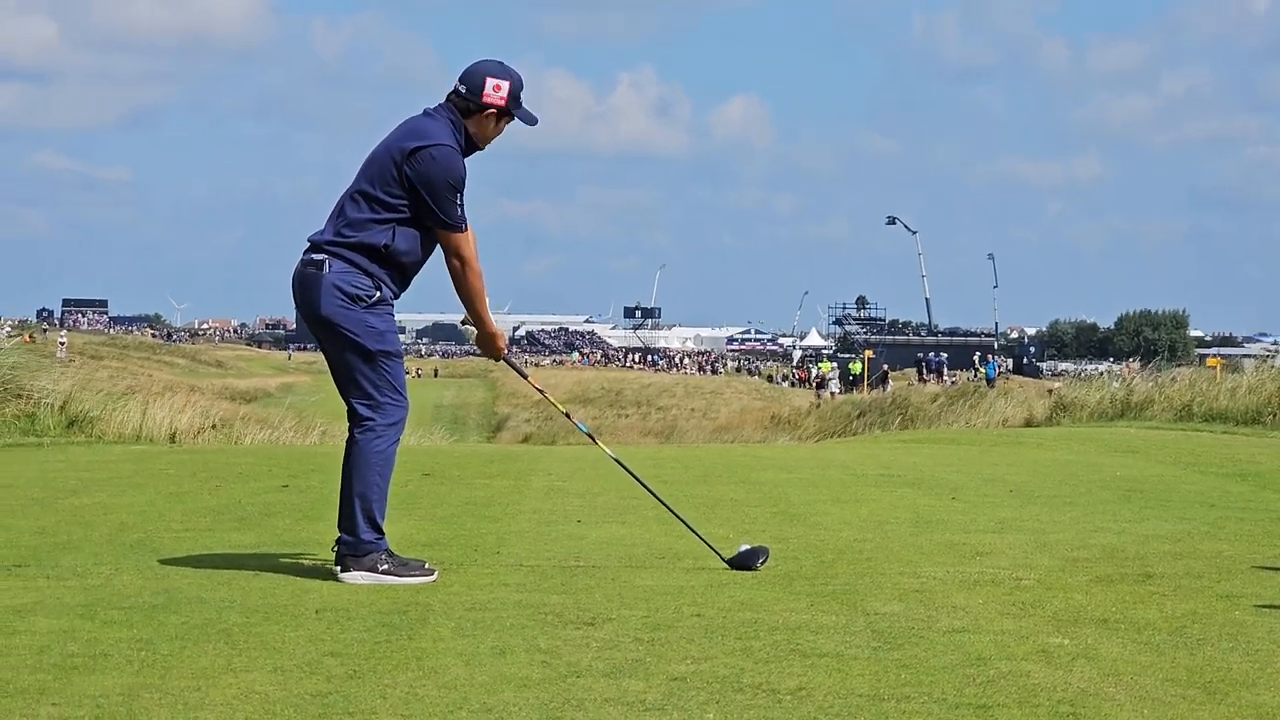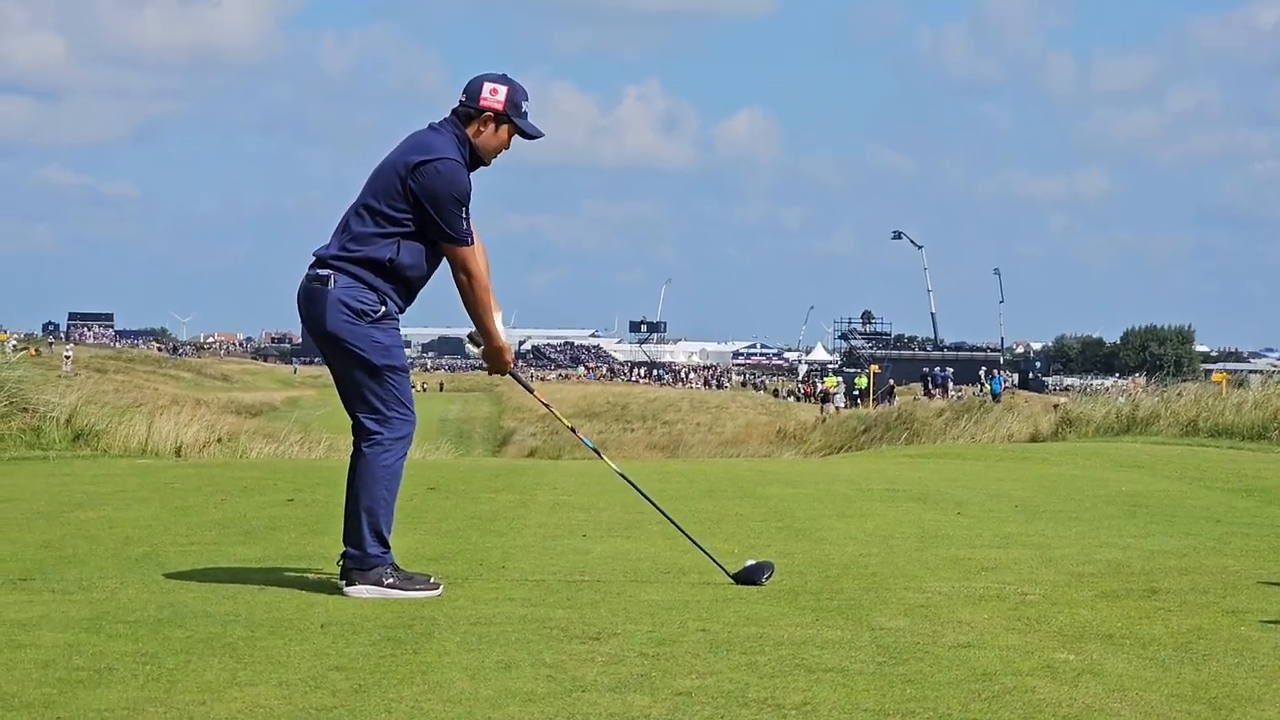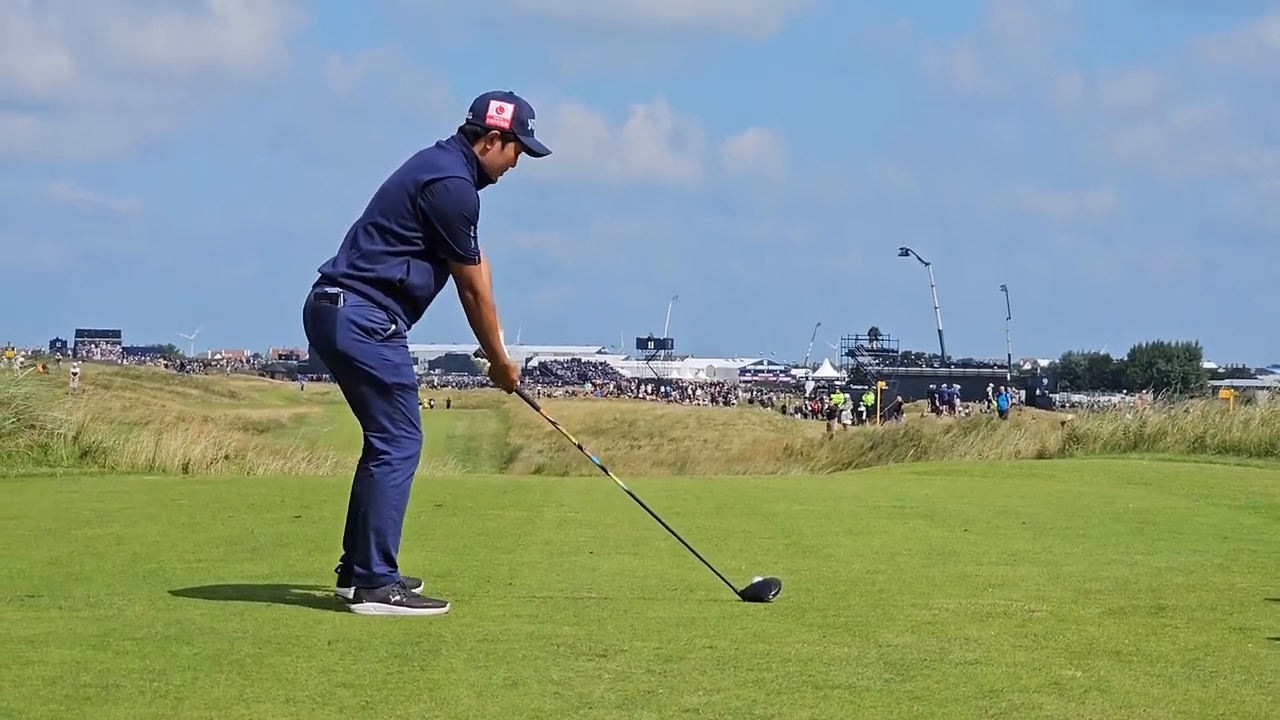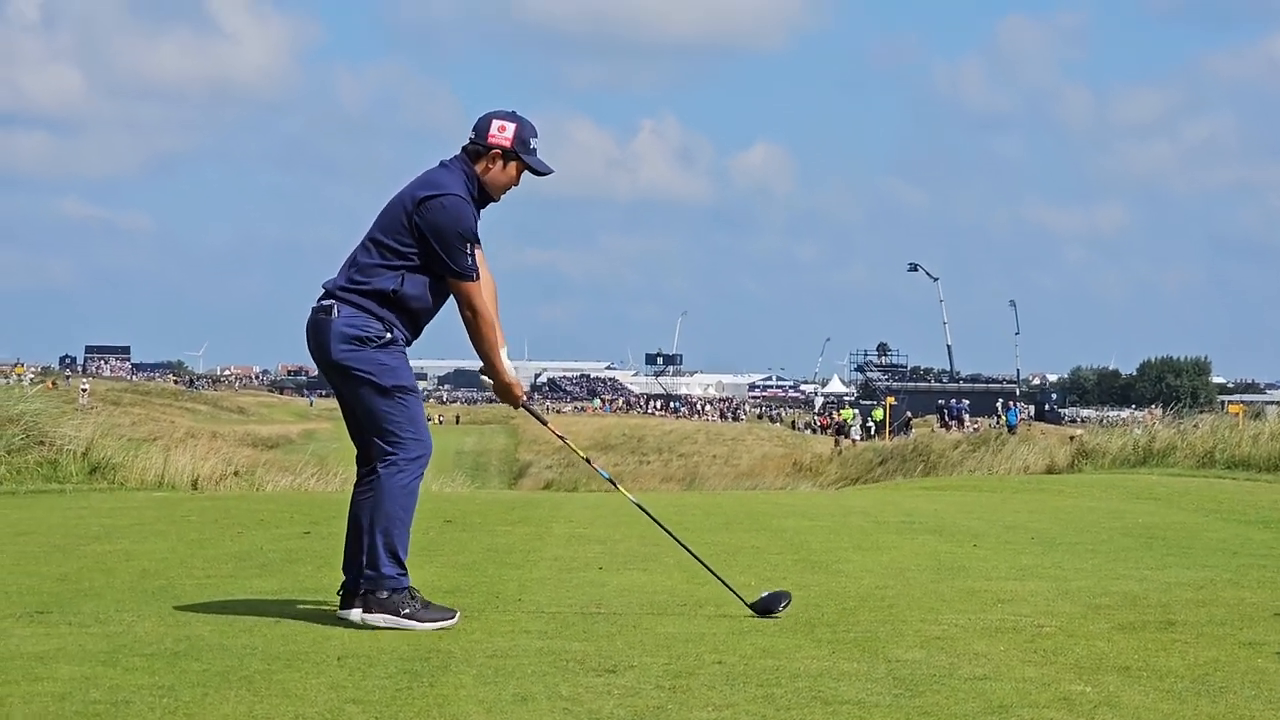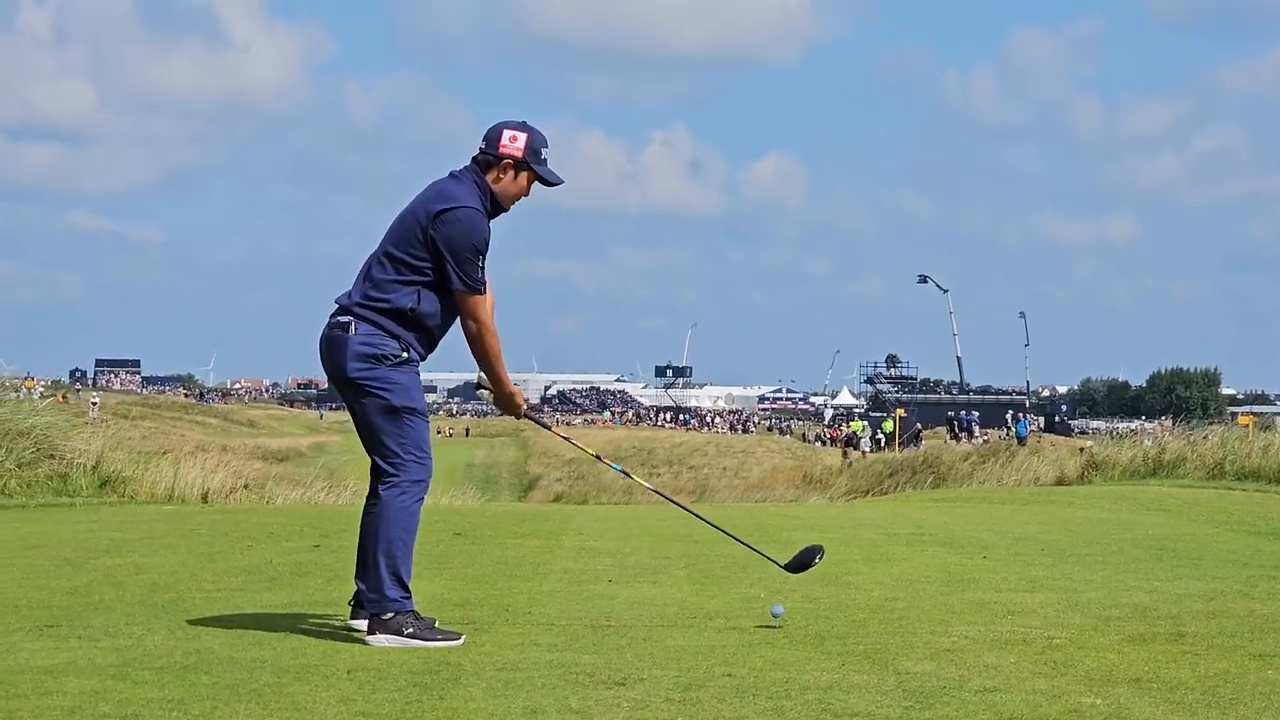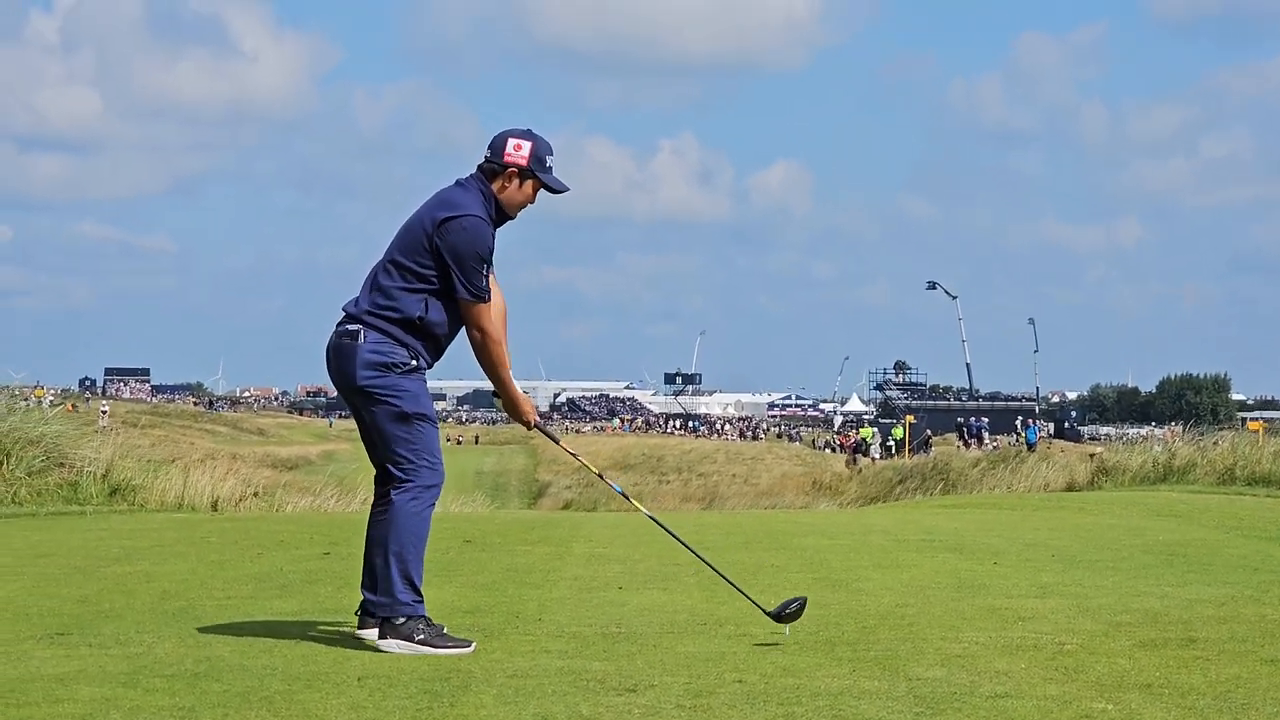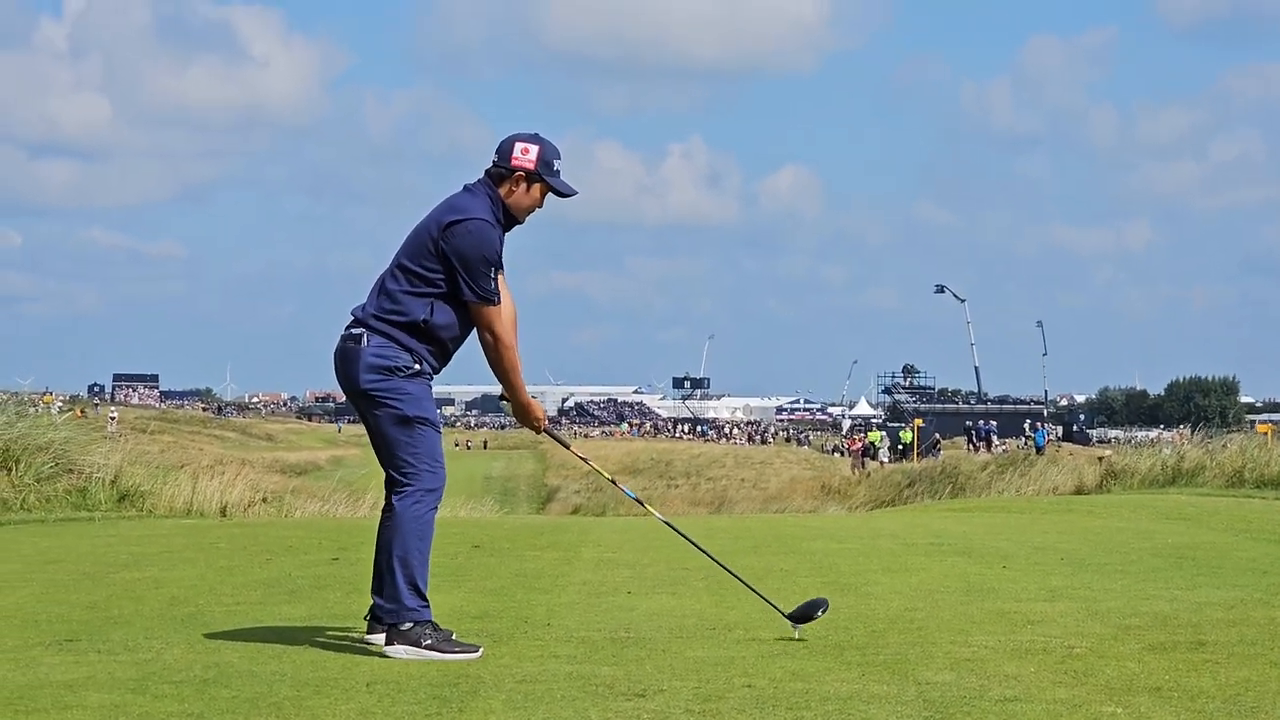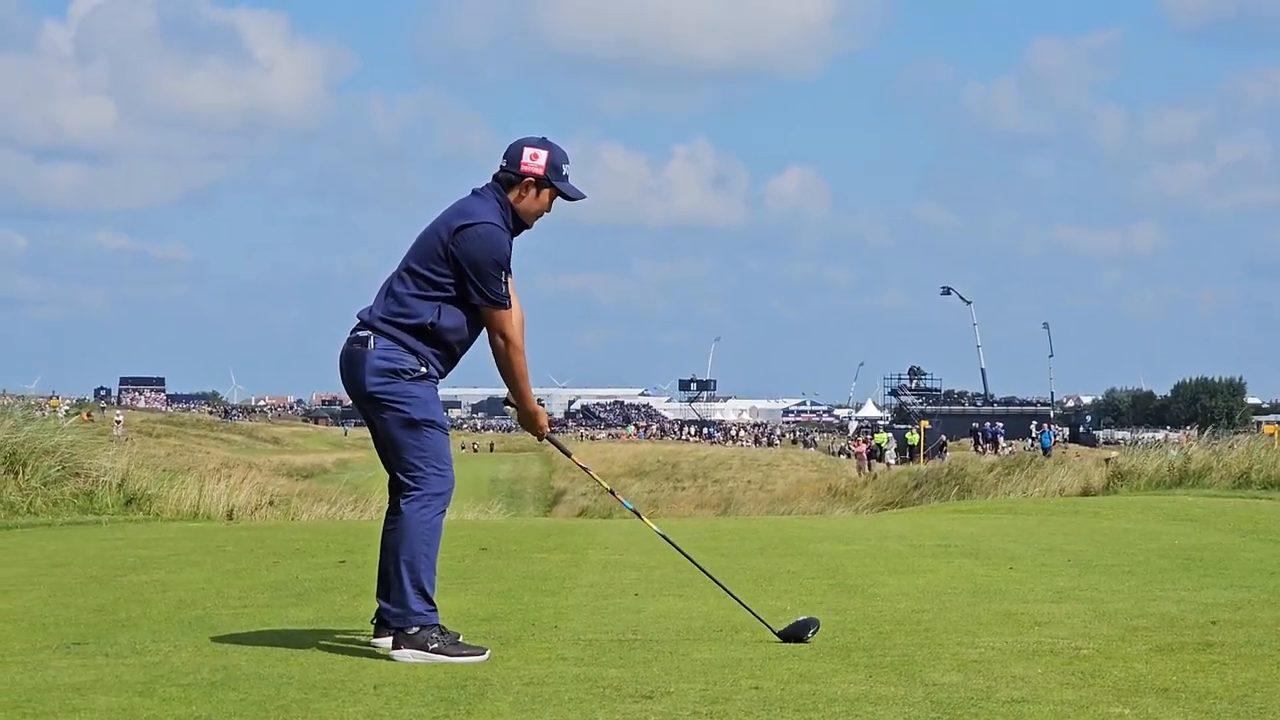
dt=0.3s
person 1, frame 1
left shoulder: (431, 132)
right shoulder: (437, 152)
left elbow: (461, 232)
right elbow: (459, 254)
left wrist: (482, 315)
right wrist: (487, 329)
left hip: (329, 281)
right hip: (351, 286)
left knee: (374, 413)
right knee: (384, 412)
left ankle: (356, 544)
right ankle: (364, 552)
person 1, frame 2
left shoulder: (437, 148)
right shoulder: (442, 166)
left elbow: (471, 245)
right elbow: (466, 269)
left wrist: (495, 324)
right wrist: (494, 342)
left hip: (335, 296)
right hip: (357, 301)
left knee: (380, 427)
right knee: (390, 427)
left ankle: (362, 557)
right ankle: (369, 566)
person 1, frame 3
left shoulder: (442, 166)
right shoulder: (451, 184)
left elbow: (477, 262)
right elbow: (473, 288)
left wrist: (497, 346)
right wrist: (500, 361)
left hip: (337, 312)
right hip: (363, 319)
left knee: (385, 442)
right knee: (398, 446)
left ankle: (357, 569)
right ankle: (377, 584)
person 1, frame 4
left shoulder: (452, 190)
right shoulder: (448, 201)
left elbow: (482, 279)
right elbow: (472, 304)
left wrist: (502, 358)
right wrist: (500, 376)
left hip: (345, 330)
right hip: (361, 330)
left knee: (382, 456)
right knee: (407, 449)
left ankle: (359, 589)
right ankle: (387, 591)
person 1, frame 5
left shoulder: (456, 196)
right shoulder: (462, 215)
left elbow: (479, 298)
right elbow: (476, 318)
left wrist: (492, 376)
right wrist: (504, 388)
left hip: (356, 343)
right hip: (376, 347)
left knee: (394, 470)
right knee: (408, 472)
left ankle: (370, 599)
right ankle: (390, 614)
person 1, frame 6
left shoulder: (464, 206)
right shoulder: (467, 222)
left elbow: (492, 298)
right elbow: (482, 328)
left wrist: (508, 381)
right wrist: (512, 396)
left hip: (364, 352)
right hip: (385, 355)
left knee: (399, 478)
right knee: (420, 478)
left ankle: (378, 609)
right ankle: (402, 617)
person 1, frame 7
left shoulder: (476, 213)
right shoulder: (473, 227)
left elbow: (503, 303)
right elbow: (494, 330)
left wrist: (516, 391)
right wrist: (523, 401)
left hip: (373, 359)
right hip: (389, 361)
left knee: (409, 483)
right knee: (421, 482)
left ankle: (387, 615)
right ankle: (408, 624)
person 1, frame 8
left shoulder: (484, 217)
right shoulder: (484, 231)
left elbow: (509, 310)
right elbow: (504, 334)
left wrist: (522, 397)
right wrist: (528, 407)
left hip: (379, 361)
right hip: (396, 363)
left knee: (414, 487)
right knee: (429, 486)
left ankle: (393, 618)
right ankle: (415, 627)
